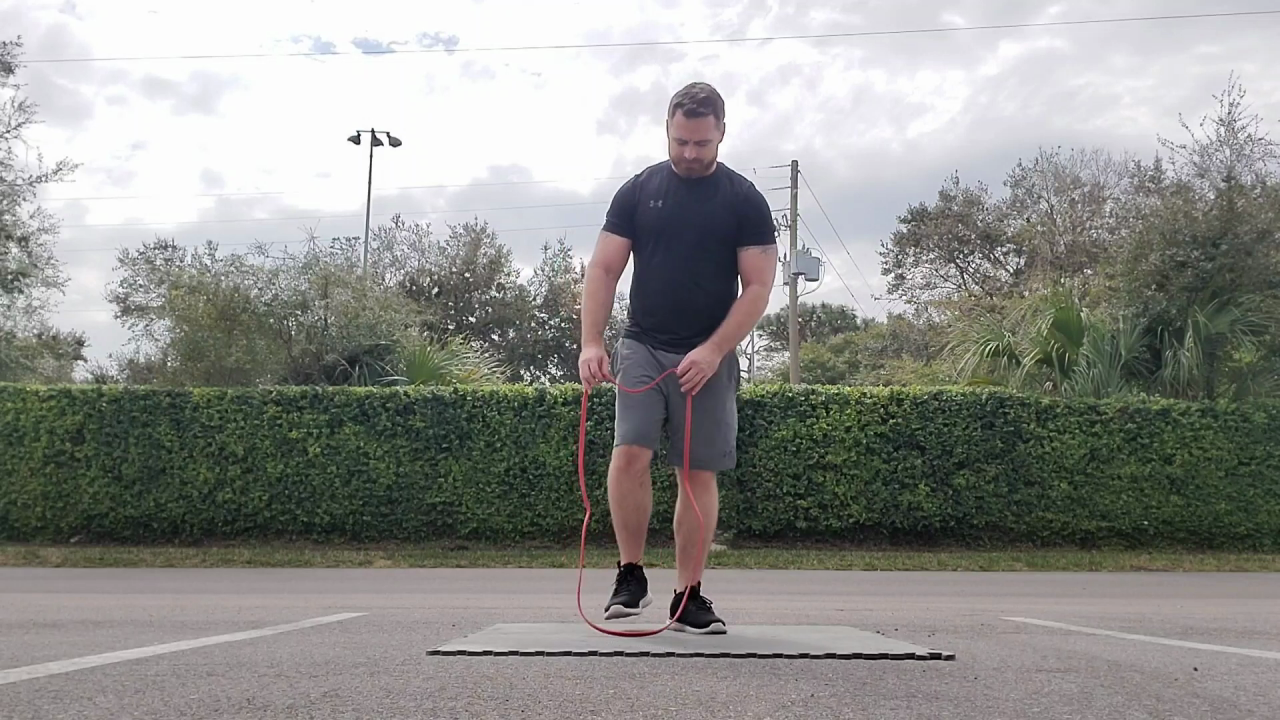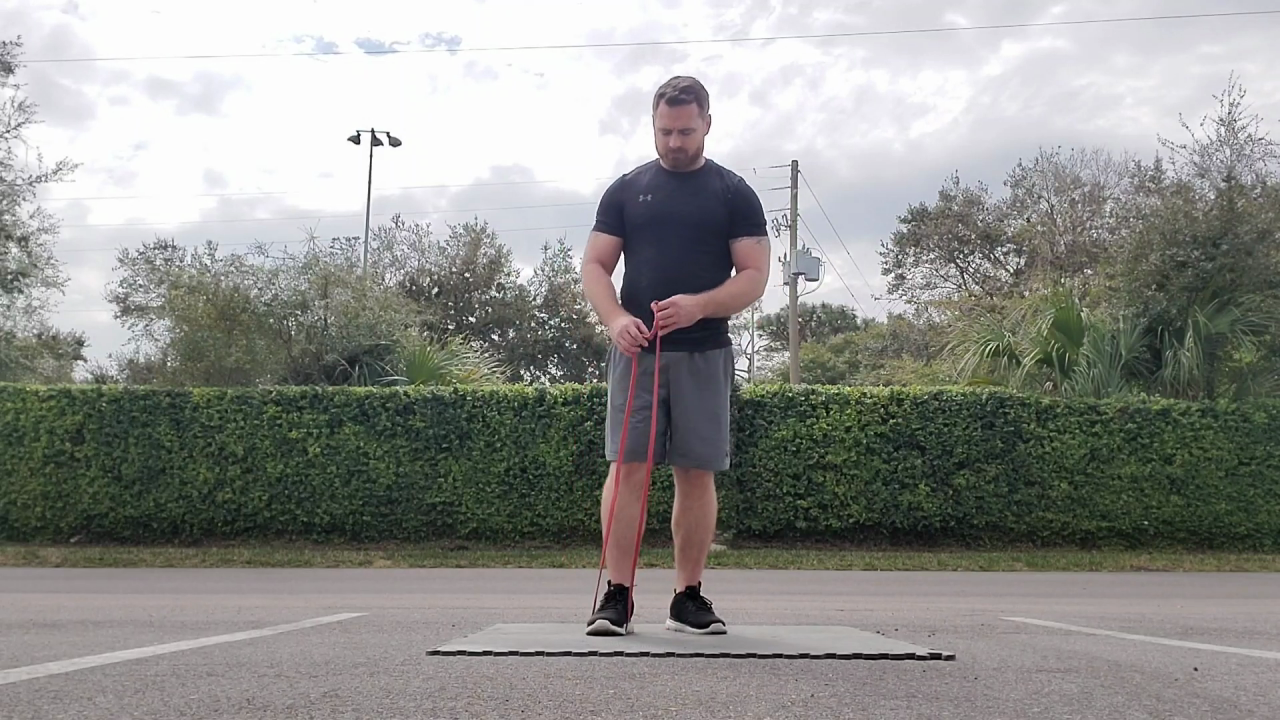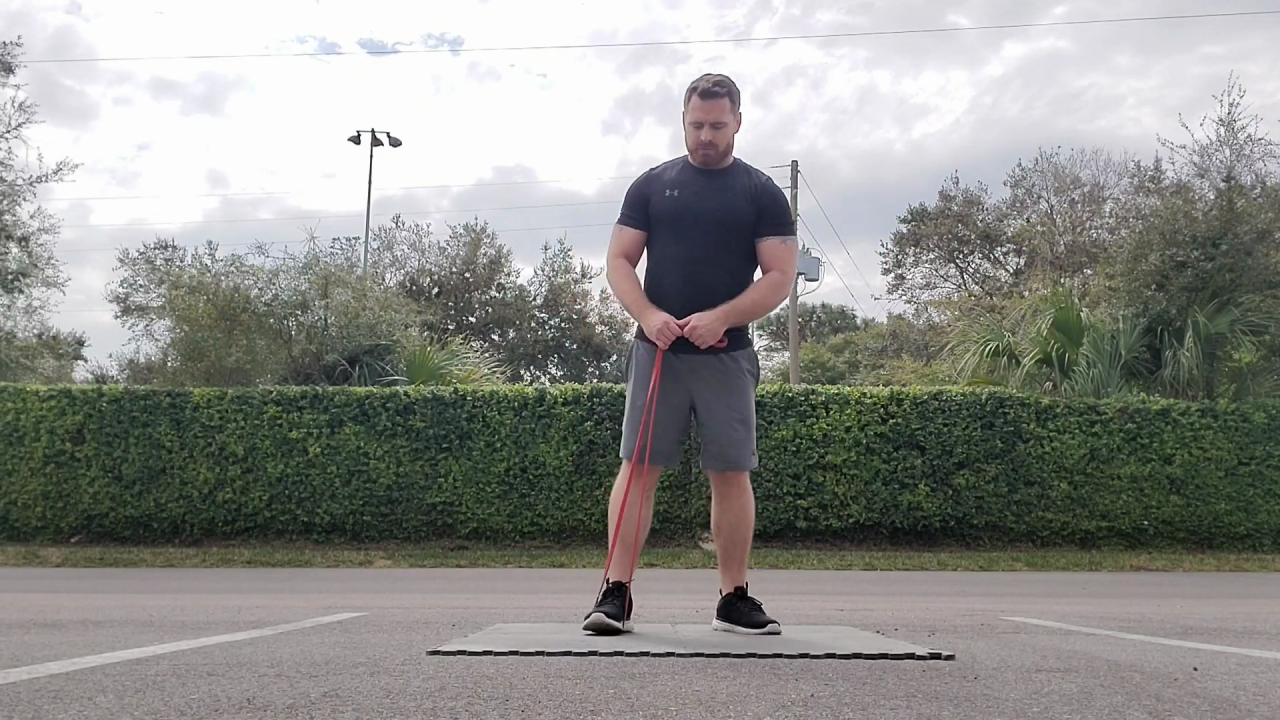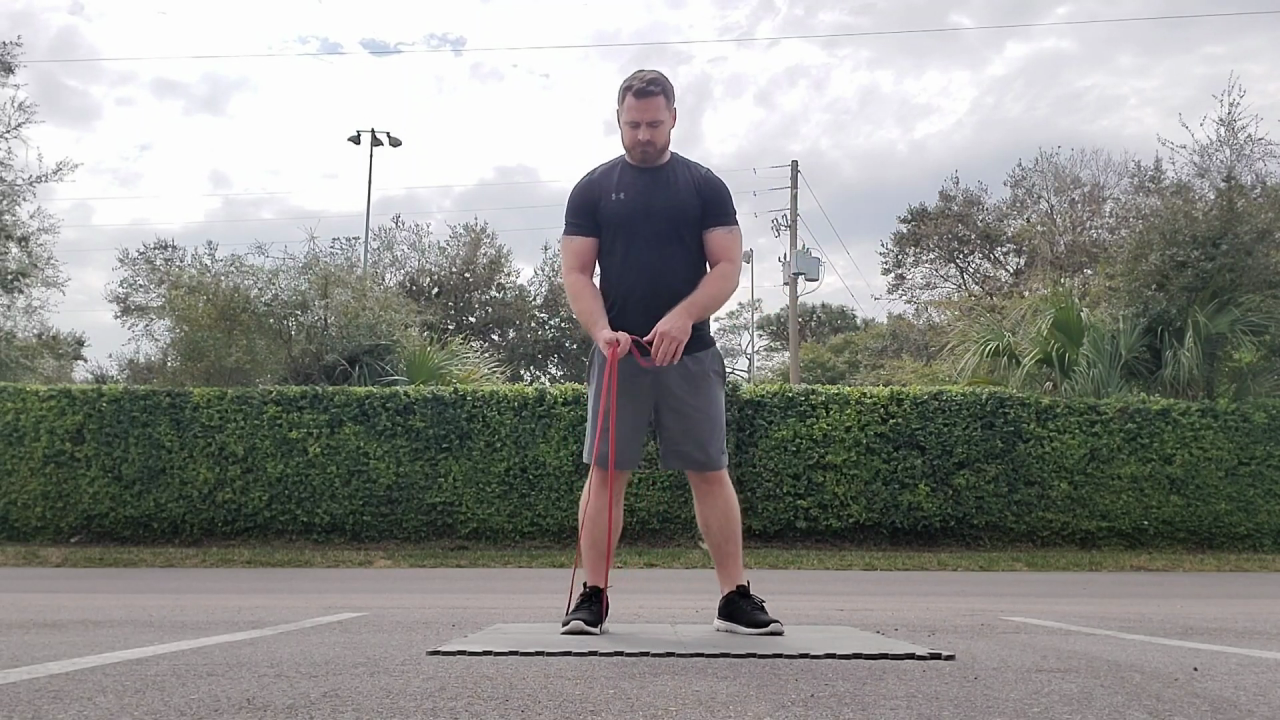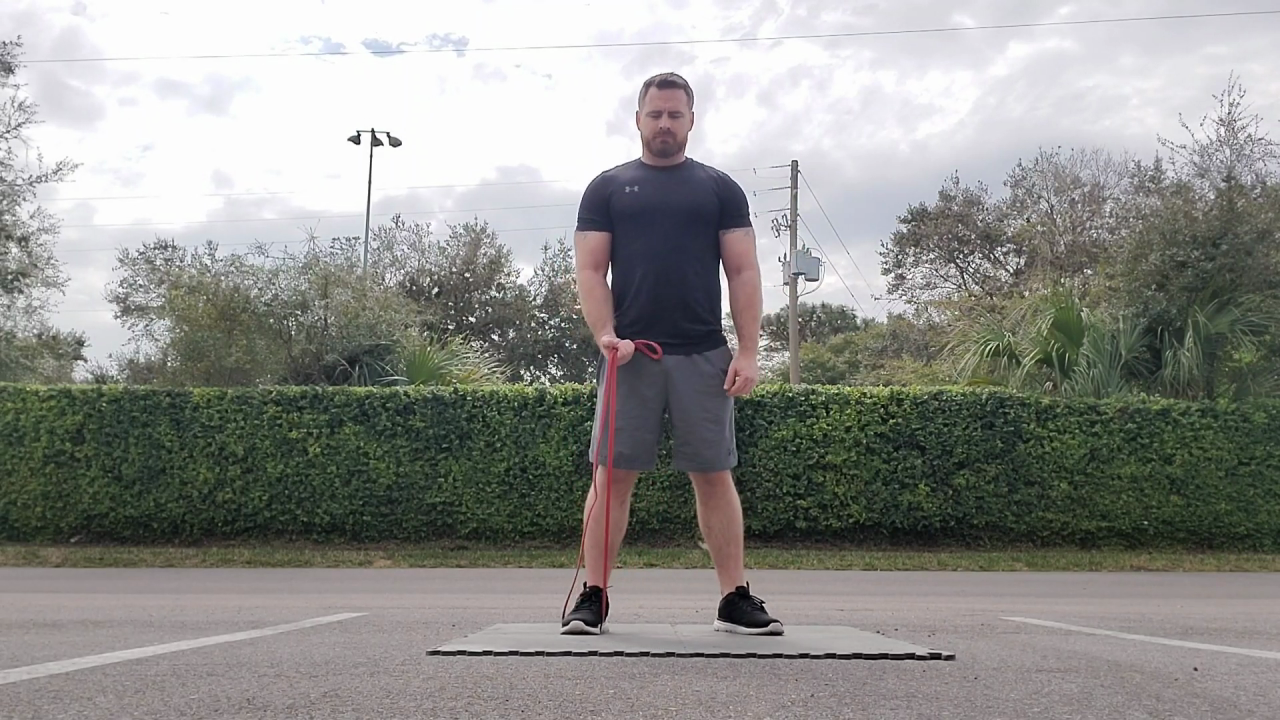
dt=1s
person 1, frame 1
left shoulder: (745, 200)
right shoulder: (637, 190)
left elbow: (757, 287)
right elbow: (603, 268)
left wrist: (713, 352)
right wrist: (591, 342)
left hip: (709, 357)
right hip: (643, 348)
left knee: (699, 474)
right knee: (629, 456)
left ankle: (688, 596)
right ankle: (631, 573)
person 1, frame 2
left shoulder: (733, 193)
right shoulder: (625, 189)
left elbow: (754, 275)
right elbow: (594, 265)
left wrist: (700, 306)
right wrist: (615, 317)
left hip: (704, 353)
right hip: (637, 351)
left knee: (697, 474)
right knee: (628, 467)
left ankle: (688, 597)
right ankle: (617, 595)
person 1, frame 3
left shoulder: (762, 192)
right shoulder: (652, 184)
left elbow: (779, 277)
right elbow: (619, 260)
left wrist: (723, 318)
right wrist: (648, 314)
left hip: (727, 356)
right hip: (657, 351)
left knee: (731, 474)
right knee: (639, 467)
left ankle: (734, 599)
right ankle: (616, 595)
person 1, frame 4
left shoulder: (704, 185)
right shoulder: (593, 188)
left elbow: (726, 265)
right elbow: (576, 271)
left wrist: (682, 317)
right wrist: (598, 329)
left hip: (690, 355)
right hip: (619, 356)
left knee: (710, 473)
right knee: (606, 472)
left ankle: (736, 599)
right ankle: (592, 597)
person 1, frame 5
left shoulder: (719, 187)
right shoulder: (607, 187)
left elbow: (743, 272)
right elbow: (591, 271)
left wrist: (748, 351)
right wrist: (604, 335)
left hip: (704, 355)
right hip: (631, 356)
left knee: (714, 474)
right knee: (614, 472)
left ankle: (735, 600)
right ankle: (592, 598)
